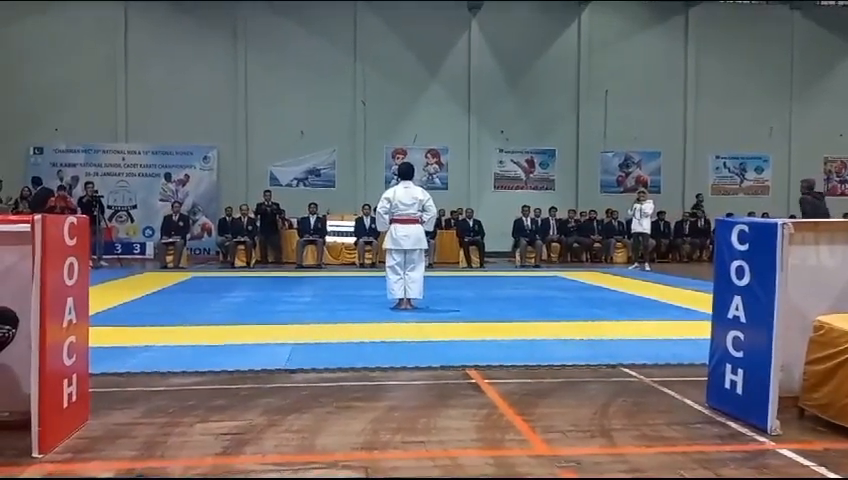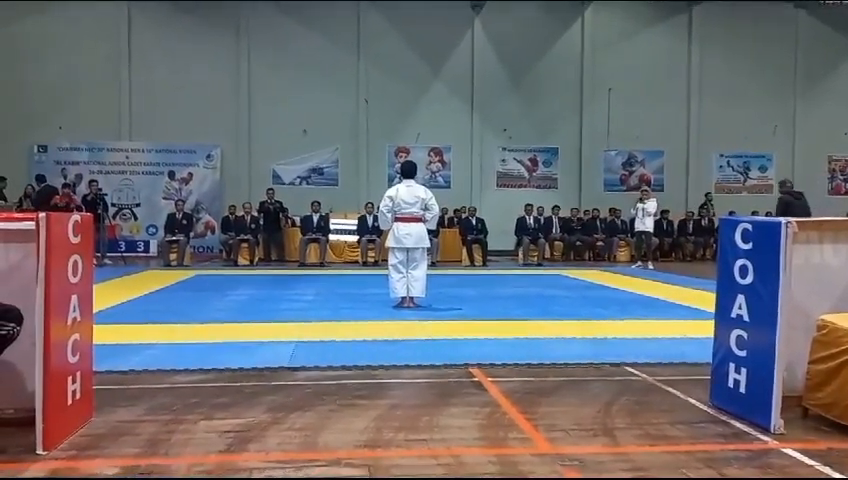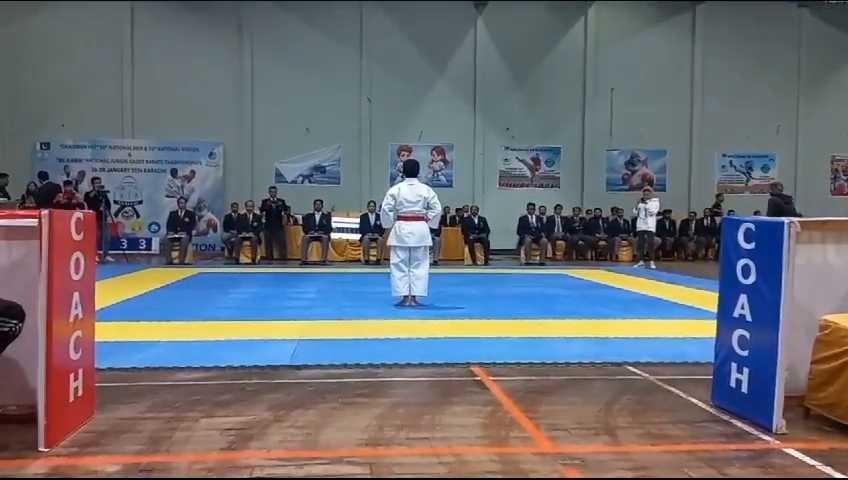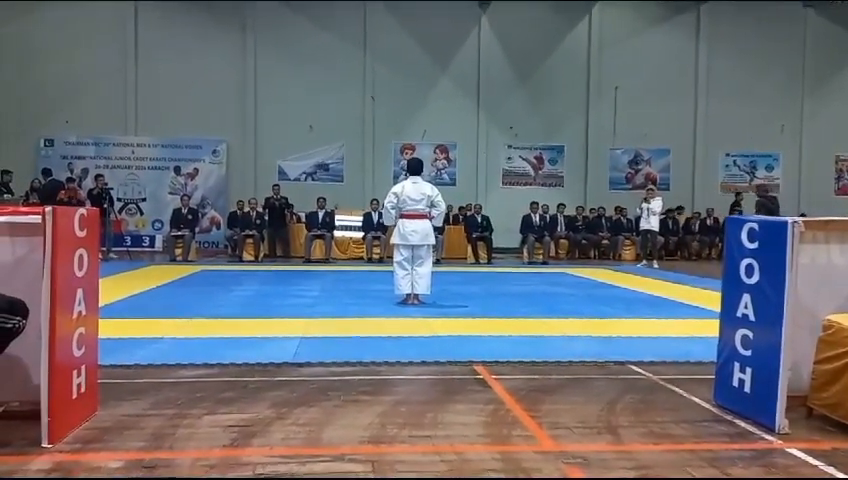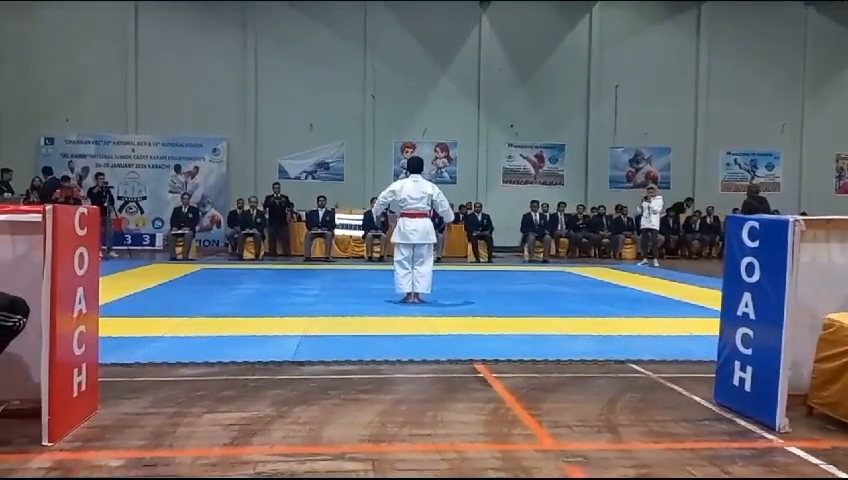
dt=0.4s
person 1, frame 1
left shoulder: (391, 192)
right shoulder: (421, 192)
left elbow: (381, 211)
right elbow: (431, 211)
left wrist: (386, 228)
right wrist: (423, 226)
left hip: (396, 232)
right hip: (415, 232)
left knee: (395, 268)
right knee: (414, 268)
left ankle: (400, 301)
right ankle: (410, 301)
person 1, frame 2
left shoulder: (393, 190)
right shoulder: (423, 191)
left elbow: (384, 210)
right elbow: (434, 210)
left wrist: (388, 227)
right wrist: (425, 225)
left hip: (399, 231)
right hip: (418, 231)
left knee: (398, 267)
right knee: (417, 267)
left ankle: (403, 299)
right ankle: (412, 299)
person 1, frame 3
left shoulder: (395, 189)
right shoulder: (426, 189)
left elbow: (386, 209)
right elbow: (436, 209)
left wrist: (390, 225)
right wrist: (428, 224)
left hip: (401, 229)
right hip: (420, 229)
left knee: (400, 265)
right knee: (419, 265)
left ankle: (405, 297)
right ankle: (414, 298)
person 1, frame 4
left shoulder: (399, 187)
right shoulder: (430, 188)
left elbow: (388, 206)
right elbow: (440, 207)
left wrist: (392, 222)
right wrist: (432, 222)
left hip: (404, 227)
right hip: (423, 227)
left knee: (403, 263)
right knee: (422, 264)
left ankle: (407, 296)
right ankle: (417, 296)
person 1, frame 5
left shoulder: (399, 185)
right shoulder: (430, 186)
left elbow: (382, 200)
right elbow: (443, 205)
left wrist: (377, 214)
right wrist: (448, 220)
left hip: (405, 225)
right hip: (424, 226)
left knee: (403, 262)
right knee: (423, 263)
left ankle: (408, 294)
right ankle: (417, 295)
